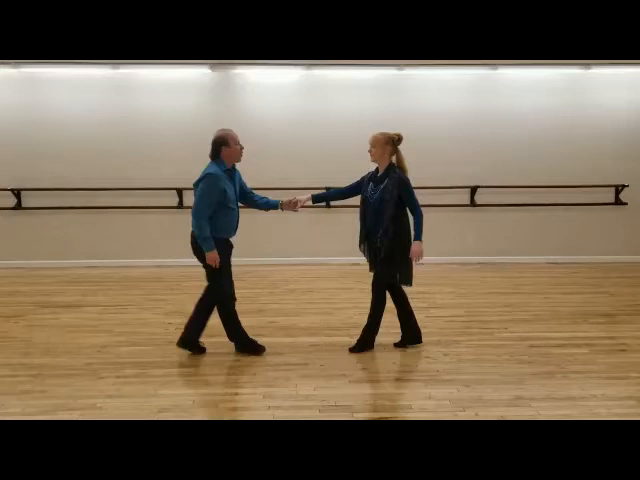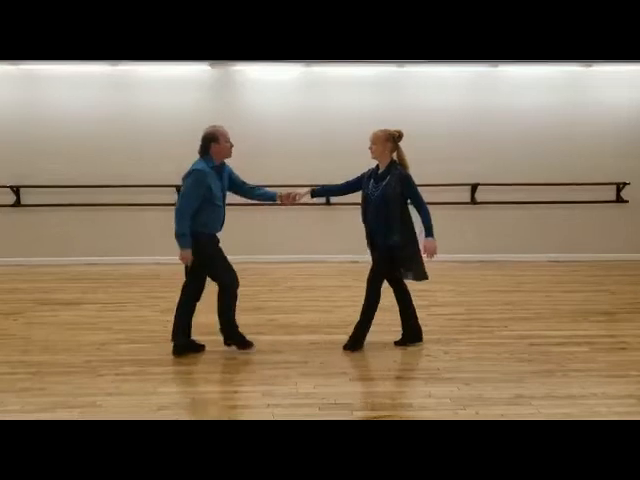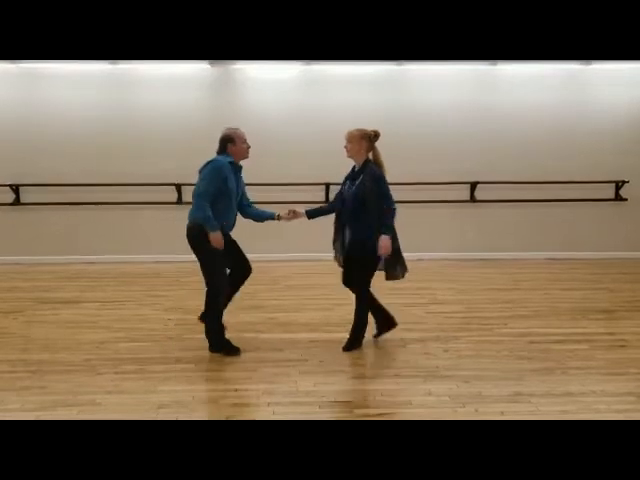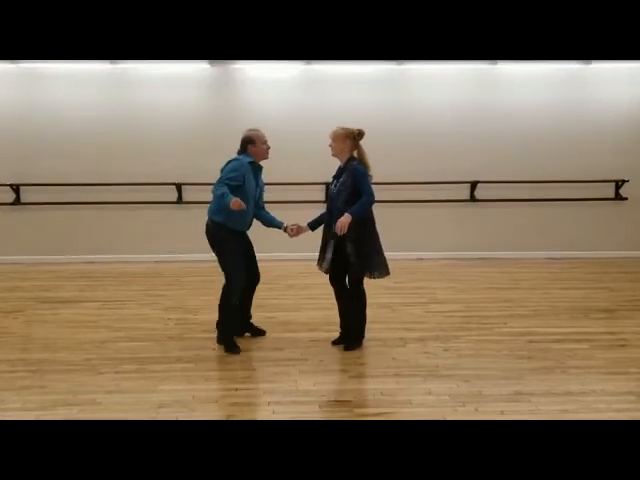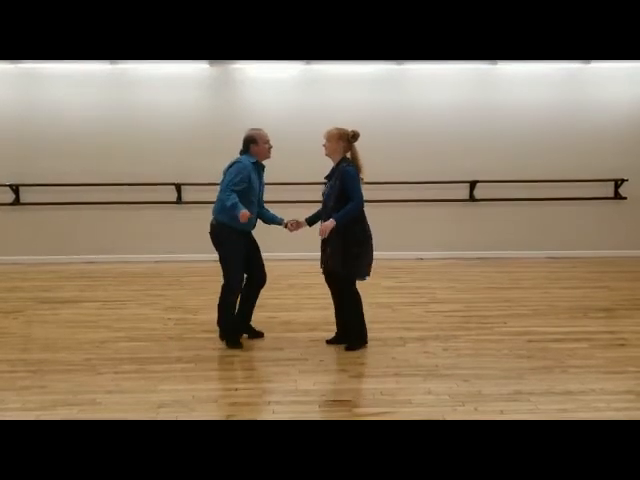
dt=0.4s
person 1, frame 1
left shoulder: (232, 174)
right shoulder: (212, 177)
left elbow: (249, 198)
right elbow: (200, 215)
left wrist: (280, 205)
right wrist: (209, 248)
left hip: (219, 242)
right hip: (210, 244)
left knee: (217, 290)
right knee: (225, 293)
left ankle: (189, 337)
right ankle: (241, 341)
person 1, frame 2
left shoulder: (223, 170)
right shoulder: (199, 173)
left elbow: (246, 189)
right elbow: (183, 211)
left wrist: (277, 197)
right wrist: (185, 245)
left hip: (204, 237)
right hip: (197, 238)
left knee: (193, 288)
right knee: (229, 281)
left ankle: (181, 341)
right ankle: (230, 333)
person 1, frame 3
left shoulder: (236, 173)
right shoulder: (217, 166)
left elbow: (246, 209)
right elbow: (200, 198)
left wrist: (276, 216)
right wrist: (212, 228)
left hip: (221, 233)
right hip: (203, 233)
left knee: (243, 269)
right knee: (218, 284)
left ankle: (211, 313)
right ankle: (216, 340)
person 1, frame 4
left shoulder: (257, 174)
right shoulder: (238, 165)
left elbow: (259, 211)
right elbow: (219, 188)
left wrist: (282, 226)
right wrist: (230, 200)
left hip: (238, 232)
right hip: (221, 230)
left knee: (252, 276)
right knee: (234, 280)
left ankle: (242, 323)
right ankle: (225, 333)
person 1, frame 5
left shoulder: (258, 171)
right shoulder: (241, 167)
left elbow: (259, 210)
right elbow: (226, 195)
left wrist: (282, 222)
right wrist: (238, 210)
left hip: (243, 233)
right hip: (226, 231)
left knee: (258, 277)
right knee: (234, 281)
left ankle: (241, 323)
right ankle: (227, 331)
person 2, frame 1
left shoulder: (399, 179)
right shoulder: (370, 178)
left elbow: (416, 210)
right elbow: (343, 193)
left wrist: (417, 240)
right wrist: (310, 198)
left hip: (394, 244)
right hip: (378, 244)
left knee: (379, 287)
right knee: (391, 286)
left ankle: (367, 339)
right ankle: (411, 334)
person 2, frame 2
left shoulder: (400, 176)
right shoulder: (370, 175)
left elbow: (421, 206)
right elbow: (342, 188)
left wrist: (429, 236)
right wrist: (309, 192)
left hip: (394, 242)
right hip: (379, 241)
left knee: (373, 283)
right knee: (396, 283)
left ankle: (358, 337)
right ankle: (412, 333)
person 2, frame 3
left shoulder: (374, 173)
right shoulder: (352, 174)
left elbow: (389, 206)
right elbow: (336, 205)
left wrist: (385, 233)
right wrist: (306, 214)
left hip: (370, 240)
right hip: (354, 240)
left knee: (360, 285)
right knee: (349, 280)
left ankle: (356, 336)
right ankle: (384, 319)
person 2, frame 4
left shoulder: (357, 169)
right shoulder: (340, 172)
left elbow: (369, 198)
right elbow: (332, 209)
left wrist: (349, 215)
right wrist: (308, 227)
left hip: (358, 237)
right hip: (341, 238)
left knee: (355, 284)
right knee: (336, 280)
left ankle: (356, 335)
right ankle: (347, 332)
person 2, frame 5
left shoulder: (348, 170)
right shoulder: (336, 171)
left elbow: (357, 202)
left wrist: (334, 221)
right wrist: (306, 221)
left hip: (352, 237)
right hip: (338, 238)
left knee: (346, 284)
right knee: (333, 280)
left ankle: (359, 336)
right ankle: (345, 332)
